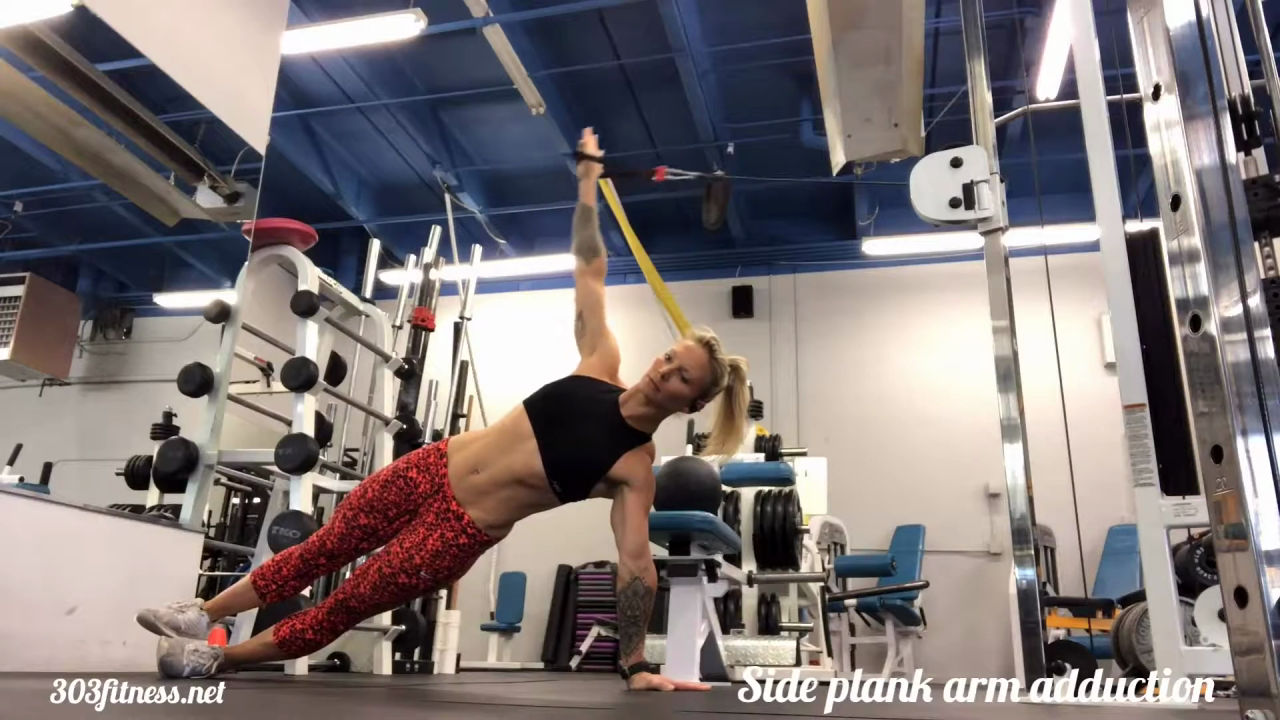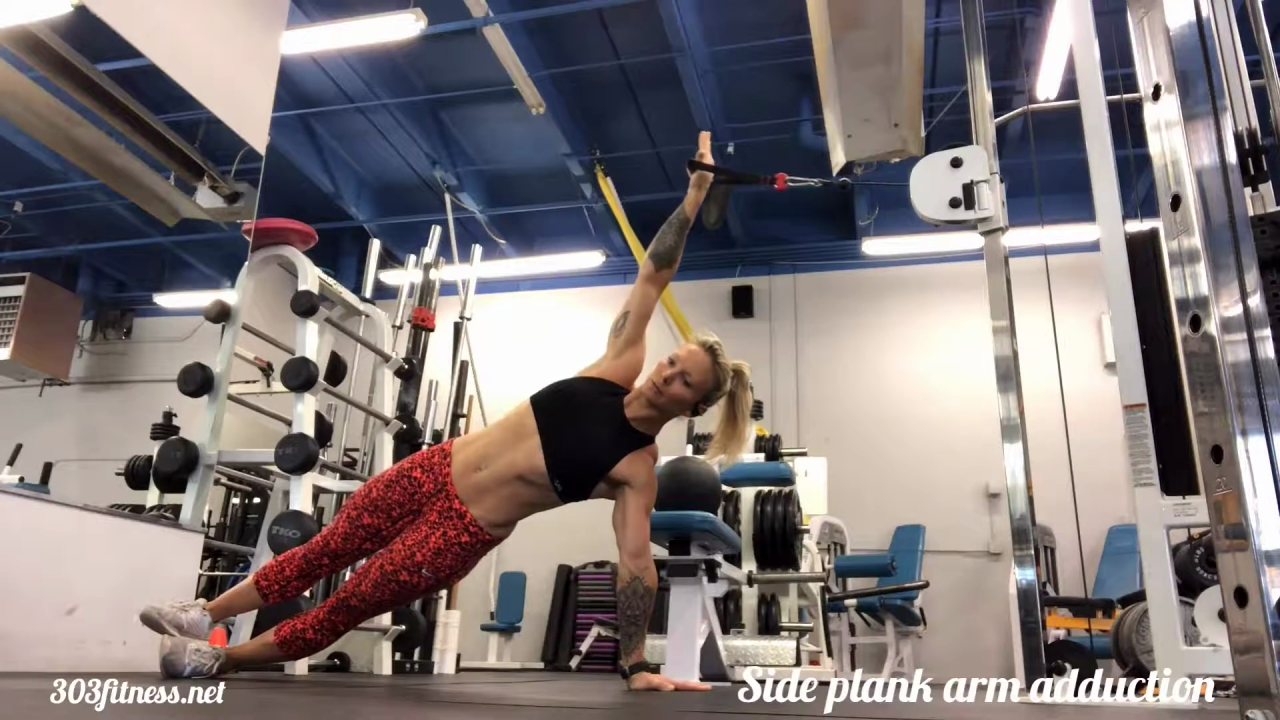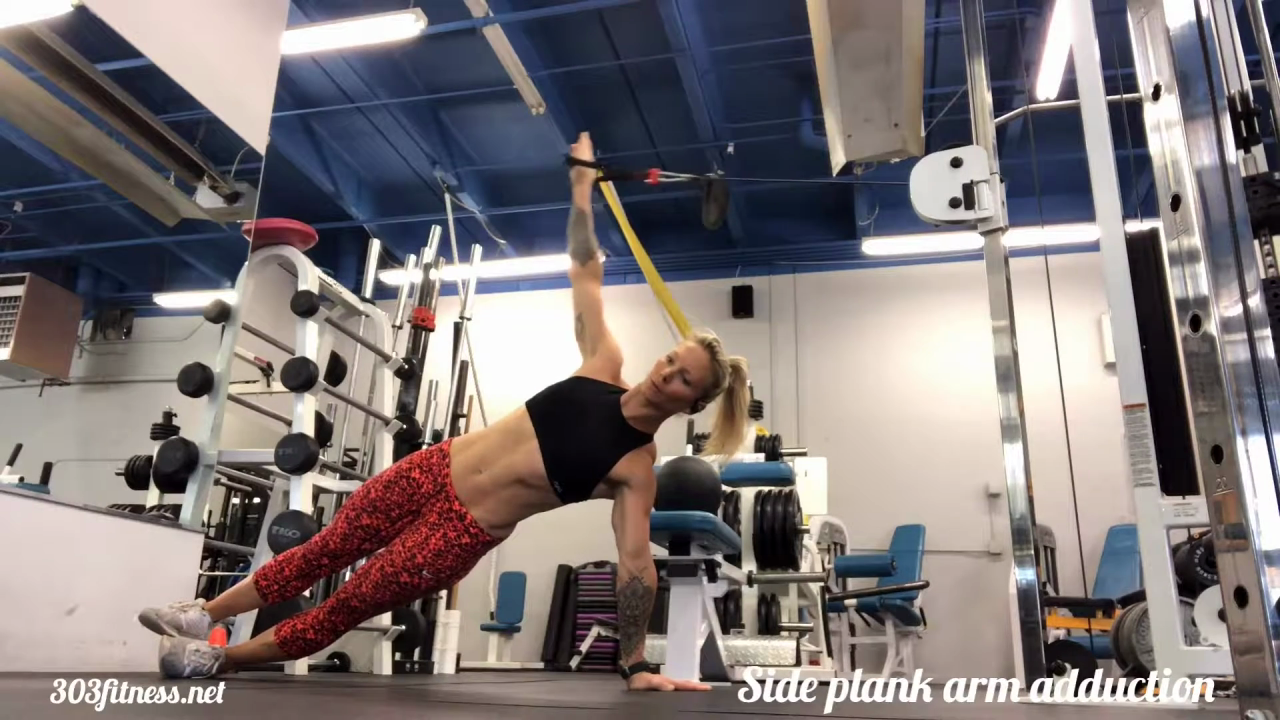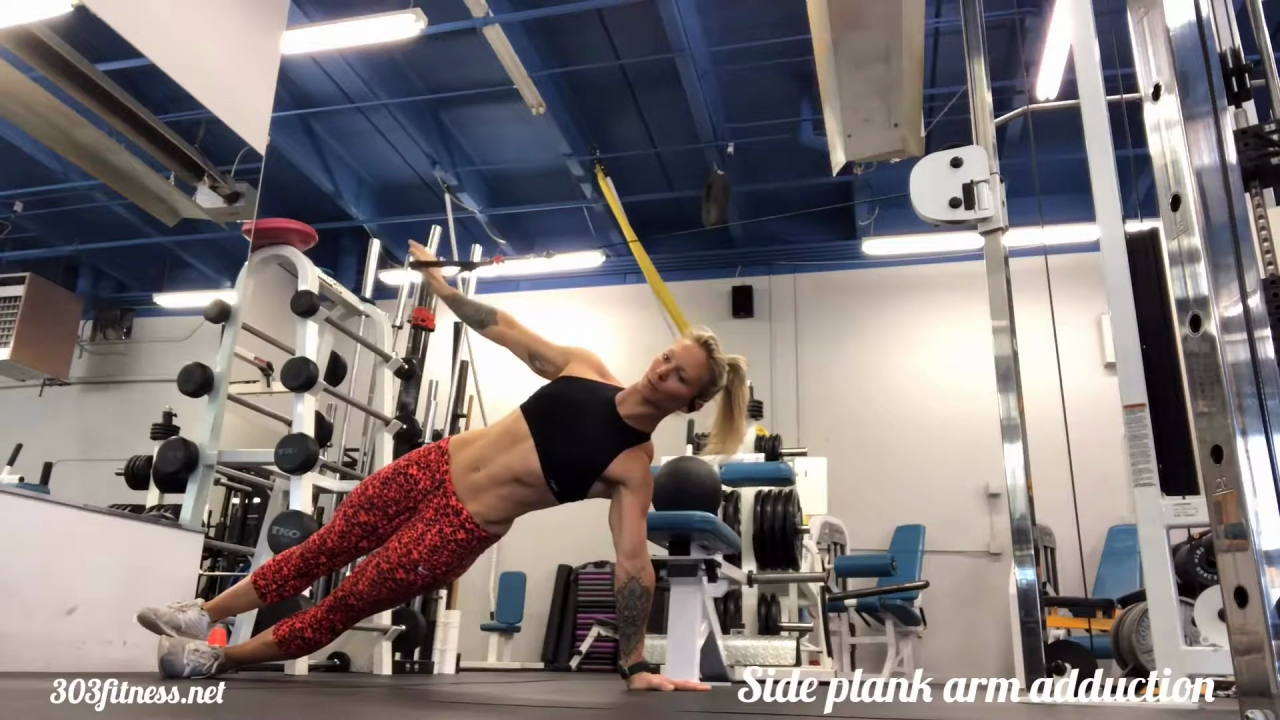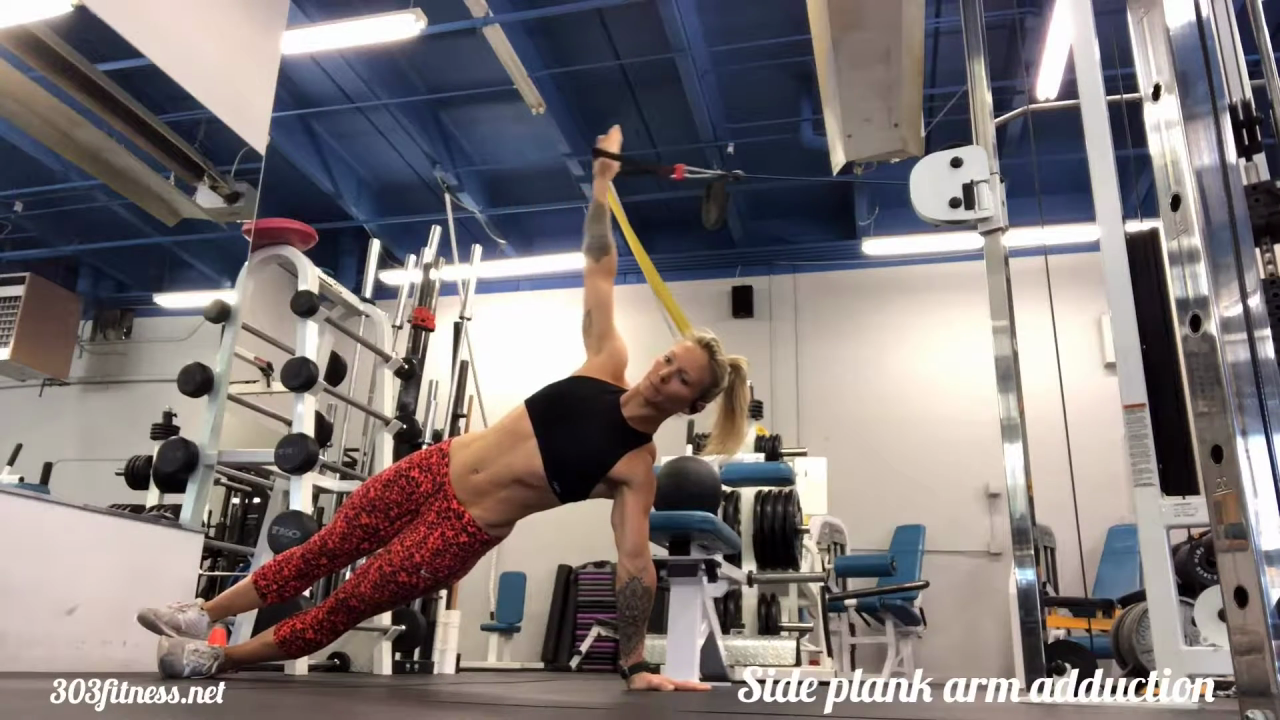
dt=1s
person 1, frame 1
left shoulder: (635, 467)
right shoulder: (601, 367)
left elbow: (636, 561)
right elbow: (589, 271)
left wrist: (636, 664)
right wrist: (586, 178)
left hip: (462, 531)
right hip: (435, 468)
left knee: (343, 607)
right knee: (321, 550)
left ankle: (218, 658)
right ankle: (202, 613)
person 1, frame 2
left shoulder: (638, 469)
right shoulder: (617, 370)
left elbow: (636, 563)
right elbow: (651, 277)
left wrist: (635, 664)
right wrist: (696, 194)
left hip: (465, 531)
right hip: (437, 470)
left knee: (346, 607)
right knee: (324, 551)
left ankle: (220, 658)
right ankle: (205, 613)
person 1, frame 3
left shoulder: (637, 468)
right shoulder: (604, 369)
left elbow: (636, 560)
right elbow: (586, 277)
left wrist: (635, 663)
right wrist: (582, 189)
left hip: (465, 532)
right hip: (438, 470)
left knee: (345, 608)
right knee: (324, 551)
left ankle: (218, 659)
right ankle: (204, 613)
person 1, frame 4
left shoulder: (635, 467)
right shoulder: (587, 369)
left elbow: (634, 562)
right elbow: (504, 328)
left wrist: (635, 664)
right wrist: (438, 280)
left hip: (464, 528)
right hip: (438, 466)
left knee: (345, 605)
right knee: (323, 549)
left ankle: (220, 658)
right ankle: (204, 613)
person 1, frame 5
left shoulder: (636, 466)
right shoulder: (606, 367)
left elbow: (635, 559)
right elbow: (600, 269)
left wrist: (634, 663)
right wrist: (602, 176)
left hip: (464, 532)
right hip: (437, 468)
left knee: (344, 607)
right knee: (324, 551)
left ankle: (218, 660)
right ankle: (203, 613)
